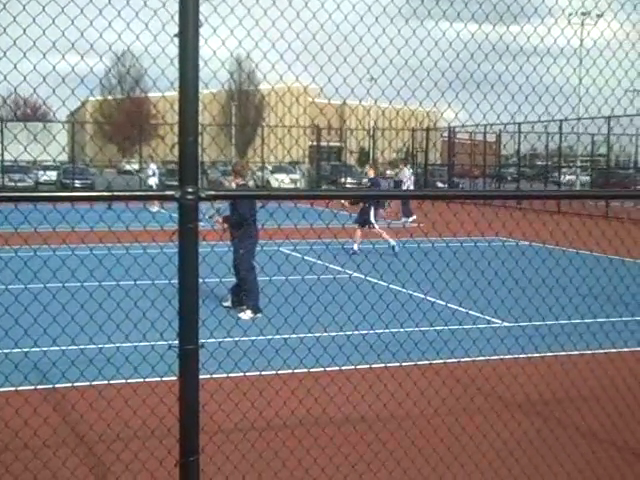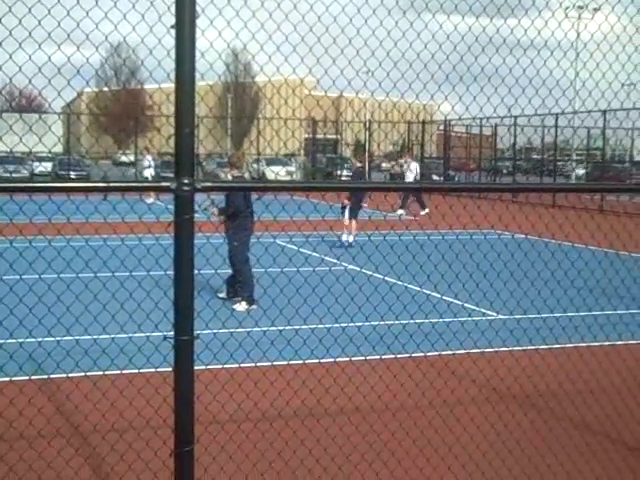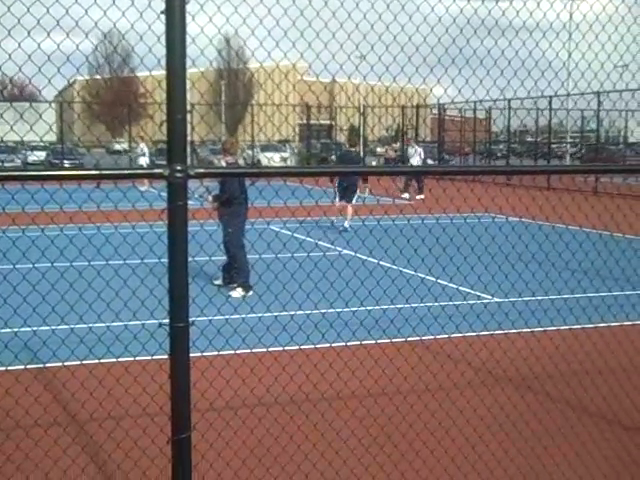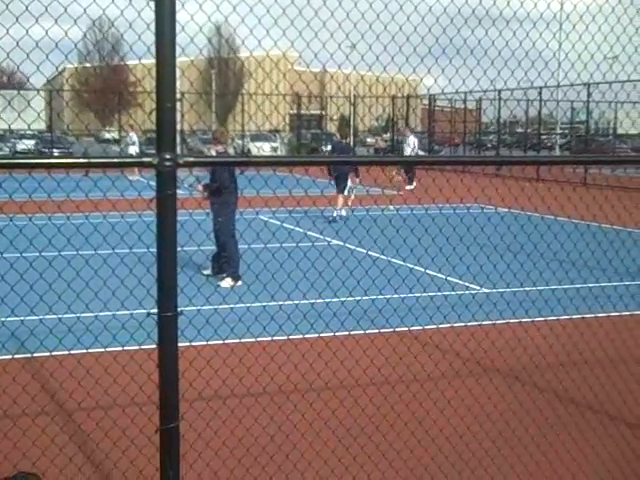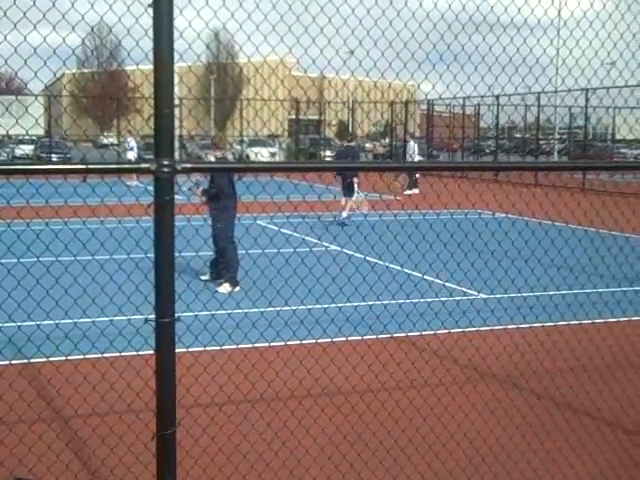
dt=0.3s
person 1, frame 1
right shoulder: (242, 190)
left elbow: (242, 216)
left wrist: (225, 219)
right wrist: (229, 221)
left hip: (245, 237)
right hip: (241, 236)
left knee: (247, 271)
right knee: (239, 269)
left ankle: (253, 308)
right ankle: (237, 299)
person 1, frame 2
right shoulder: (241, 182)
left elbow: (236, 207)
left wrist: (220, 211)
right wrist: (226, 214)
left hip: (240, 228)
right hip: (239, 227)
left knee: (241, 262)
right knee: (235, 260)
left ankle: (248, 299)
right ankle: (232, 290)
person 1, frame 3
right shoulder: (235, 168)
left elbow: (231, 194)
left wrist: (215, 198)
right wrist: (219, 201)
left hip: (234, 214)
right hip: (233, 213)
left knee: (236, 248)
right knee: (230, 246)
left ankle: (244, 286)
right ankle: (229, 277)
person 1, frame 4
right shoulder: (225, 158)
left elbow: (221, 183)
left wrist: (205, 187)
right wrist: (210, 190)
left hip: (224, 204)
right hip: (222, 202)
left knee: (227, 238)
right knee: (221, 237)
left ankle: (233, 276)
right ankle: (218, 267)
person 1, frame 5
left shoulder: (220, 164)
right shoulder: (223, 163)
left elbow: (220, 188)
left wrist: (204, 192)
right wrist: (208, 195)
left hip: (224, 209)
right hip: (221, 208)
left knee: (226, 243)
right knee: (219, 242)
left ankle: (232, 281)
right ankle: (216, 272)
